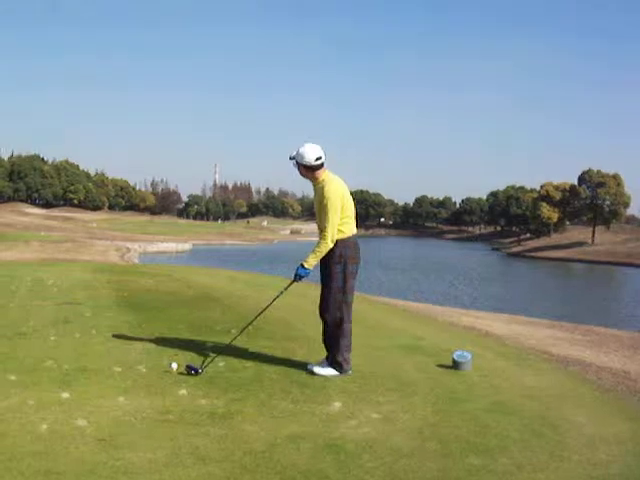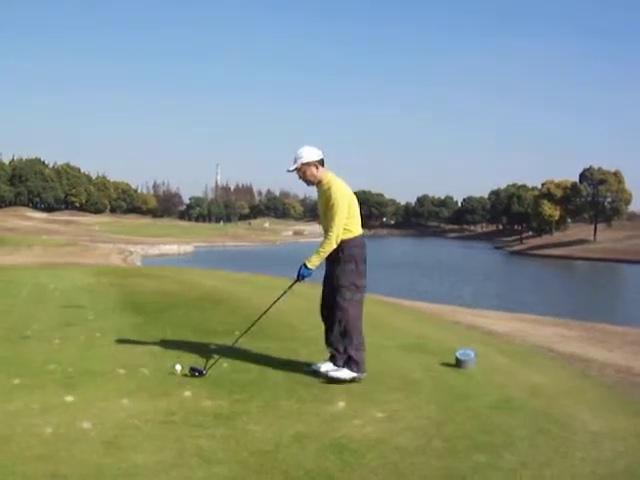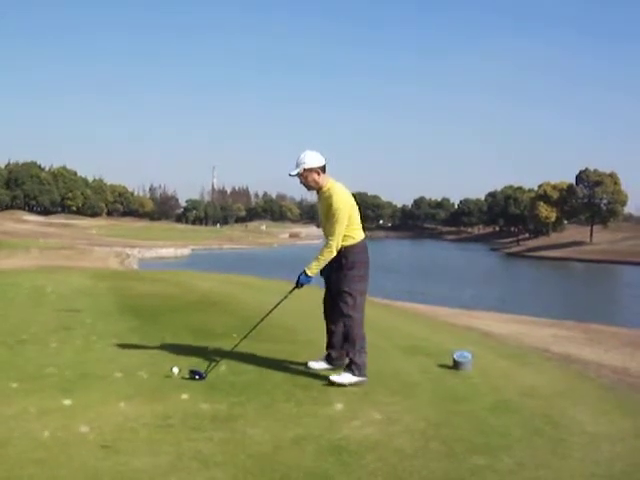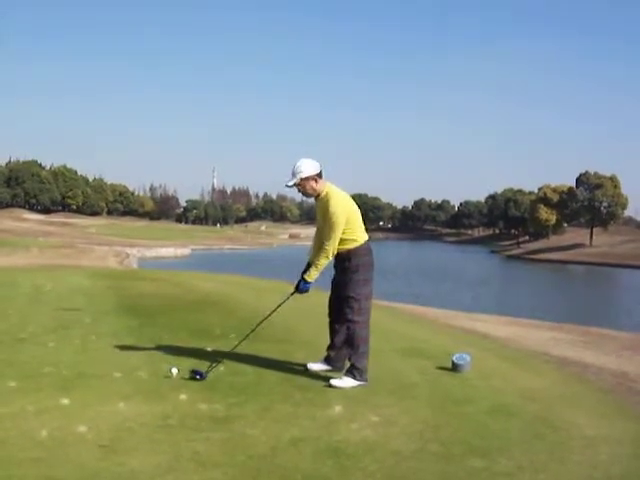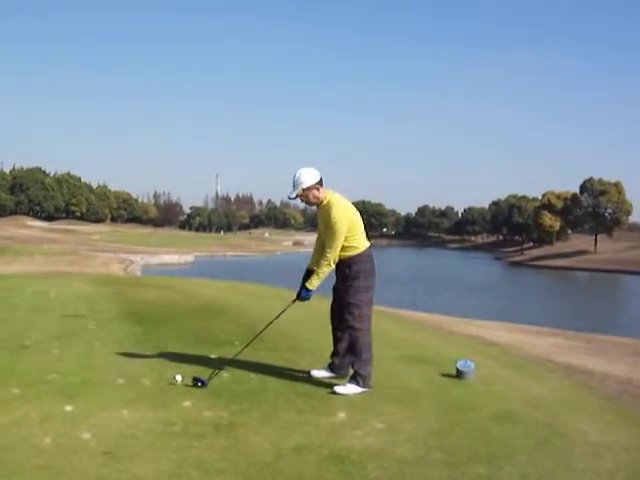
dt=1s
person 1, frame 1
left shoulder: (330, 189)
right shoulder: (323, 184)
left elbow: (328, 237)
left wrist: (307, 264)
right wrist: (312, 261)
left hip: (341, 250)
right hip: (333, 249)
left knee: (338, 309)
right knee: (328, 309)
left ankle: (340, 364)
right ankle: (332, 358)
person 1, frame 2
left shoulder: (336, 189)
right shoulder: (323, 188)
left elbow: (334, 236)
left wrist: (310, 263)
right wrist: (317, 260)
left hip: (349, 252)
right hip: (337, 252)
left knee: (347, 308)
right knee: (329, 309)
left ankle: (355, 365)
right ankle: (338, 358)
person 1, frame 3
left shoulder: (337, 197)
right shoulder: (323, 193)
left elbow: (333, 243)
left wrist: (310, 270)
right wrist: (324, 263)
left hip: (352, 256)
right hip: (338, 256)
left knee: (349, 311)
right knee: (332, 310)
left ankle: (357, 368)
right ankle: (335, 357)
person 1, frame 4
left shoulder: (335, 203)
right shoulder: (321, 198)
left elbow: (329, 248)
right elbow: (320, 234)
left wrist: (309, 278)
right wrist: (309, 265)
left hip: (357, 258)
right hip: (343, 258)
left knee: (354, 314)
right knee: (337, 311)
left ankle: (358, 372)
right ankle: (335, 359)
person 1, frame 5
left shoulder: (337, 211)
right shoulder: (323, 205)
left elbow: (330, 256)
right elbow: (321, 241)
left wrist: (310, 285)
right wrist: (309, 270)
left hip: (358, 265)
right hip: (345, 265)
left knee: (356, 321)
right knee: (339, 317)
left ankle: (361, 379)
right ankle: (339, 366)
